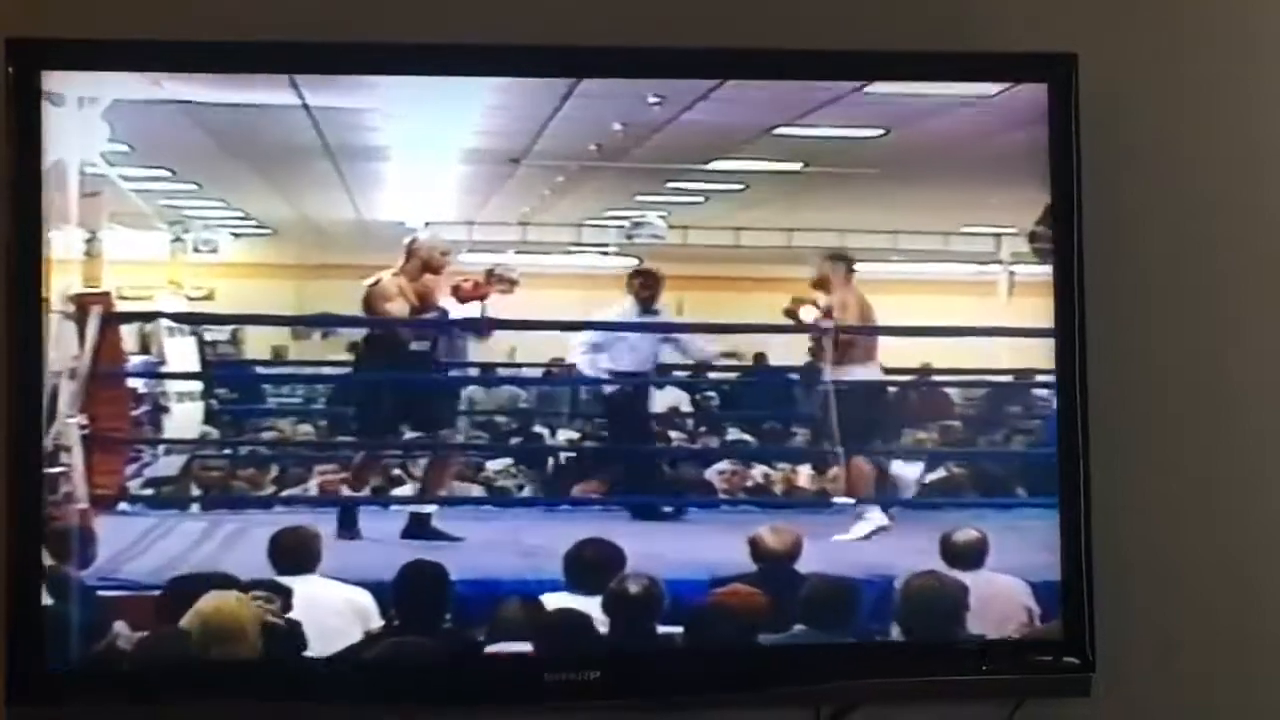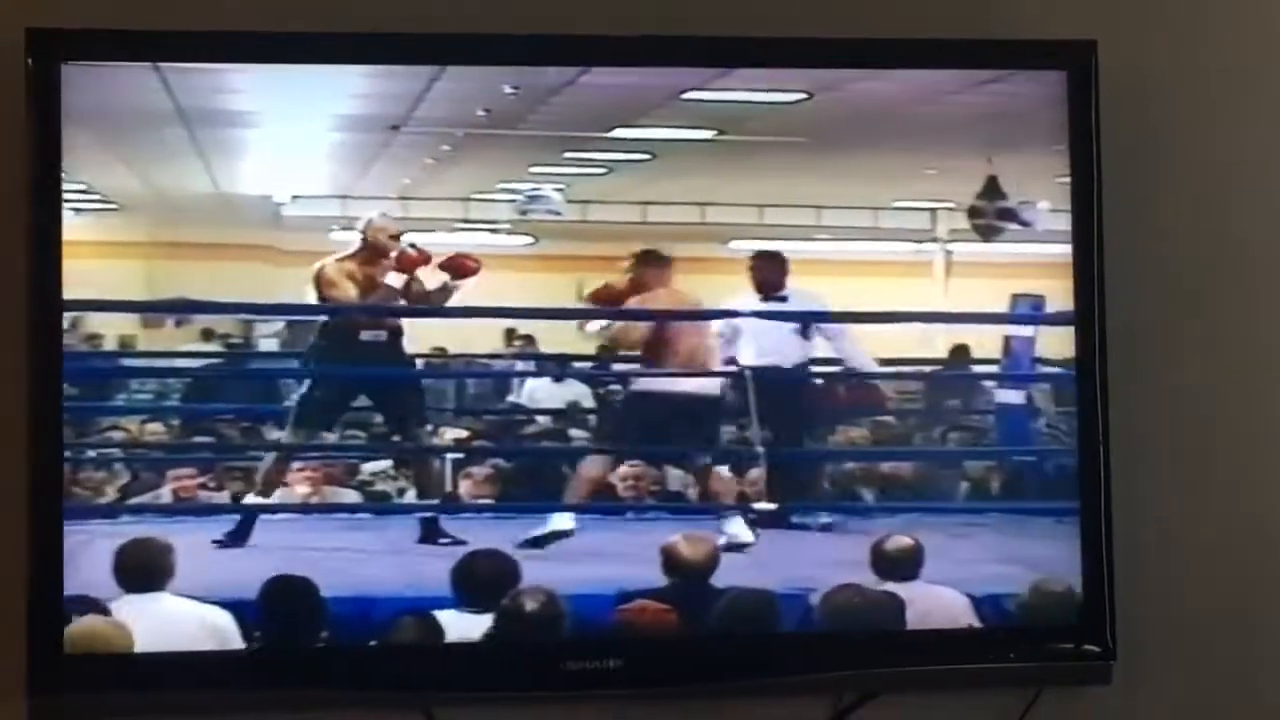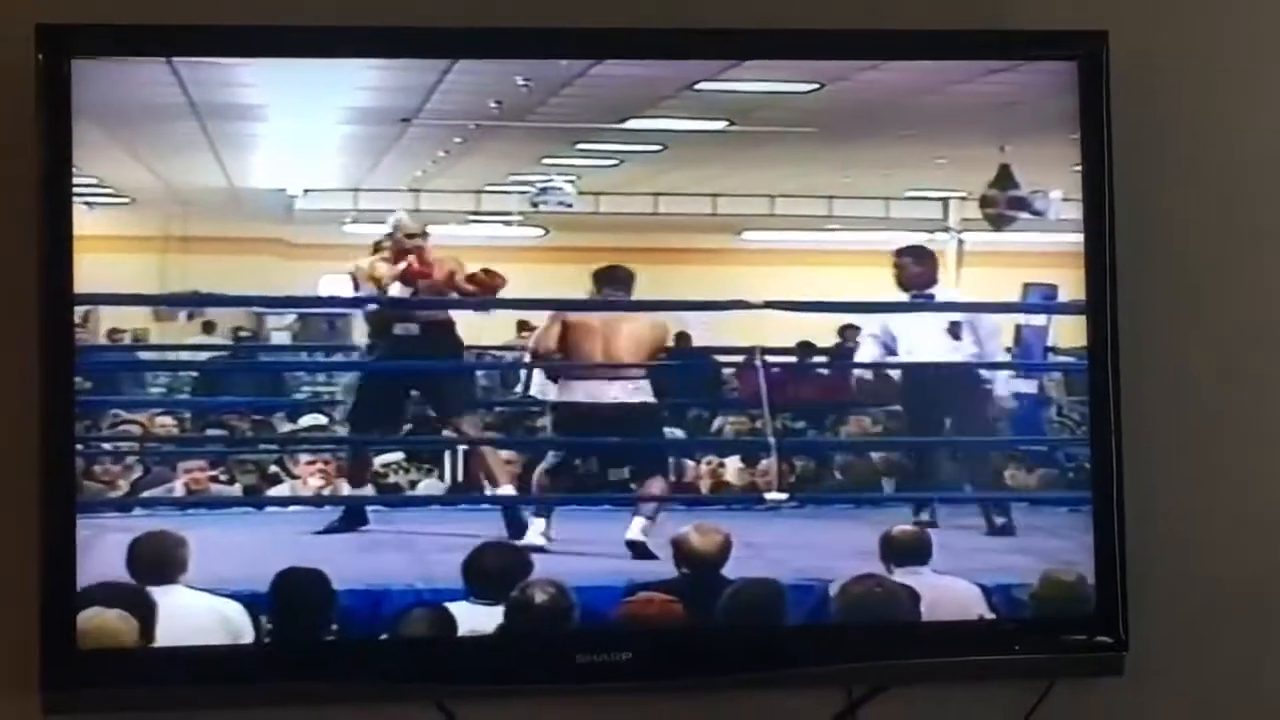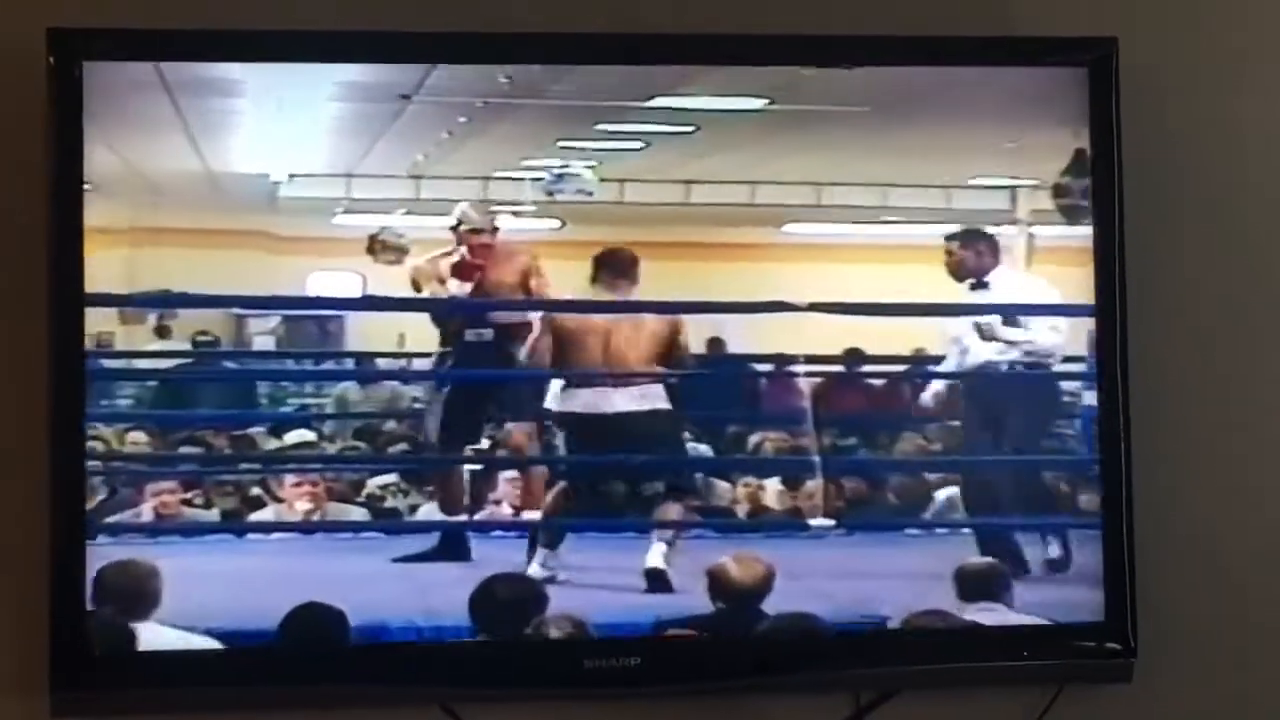
dt=0.7s
person 1, frame 1
left shoulder: (434, 283)
right shoulder: (383, 286)
left elbow: (440, 330)
right elbow: (407, 328)
right wrist: (445, 305)
left hip: (426, 367)
right hip: (390, 369)
left ankle: (419, 521)
right ankle: (347, 515)
person 1, frame 2
left shoulder: (394, 266)
right shoulder: (332, 269)
left elbow: (427, 305)
right elbow: (358, 312)
left wrist: (452, 280)
right wrist: (397, 278)
left hip: (387, 355)
right hip: (339, 356)
left knee: (418, 438)
right knee: (296, 439)
left ankle: (431, 525)
person 1, frame 3
left shoulder: (446, 264)
right shoulder: (367, 270)
left elbow: (476, 300)
right elbow: (374, 316)
left wrist: (485, 289)
right wrist: (401, 286)
left hip: (440, 350)
right hip: (390, 353)
left knee: (469, 427)
right knee: (362, 432)
left ankle: (512, 511)
right ankle: (354, 511)
person 1, frame 4
left shoulder: (521, 259)
right shoulder: (432, 269)
right elbow: (443, 319)
left wrist: (534, 340)
right wrist: (460, 281)
left hip: (512, 357)
right hip: (464, 358)
left knee: (520, 439)
right knee: (446, 448)
right ankle: (453, 539)
person 2, frame 1
left shoulder: (846, 298)
right shoulder: (843, 301)
left elbow: (846, 333)
right elbow: (826, 346)
left wrist: (814, 318)
right wrist: (808, 319)
left hip: (852, 382)
right hip: (863, 381)
left knee: (851, 451)
right knee: (853, 450)
person 2, frame 2
left shoulder: (643, 303)
right shoulder: (690, 303)
left elbow: (631, 337)
left wrist: (602, 327)
left hip: (662, 389)
right hip: (704, 391)
left knee: (602, 452)
right knee: (703, 465)
left ankle: (563, 519)
right ankle: (736, 527)
person 2, frame 3
left shoulder: (567, 313)
right shoulder: (654, 323)
left elbow: (540, 350)
left wrist: (561, 360)
left hip: (577, 399)
right hip: (632, 400)
left knee: (555, 467)
right knee: (654, 474)
left ankle: (537, 530)
right ankle: (638, 530)
person 2, frame 4
left shoulder: (562, 314)
right shoulder: (664, 317)
left elbow: (539, 365)
right elbow: (683, 364)
left hip: (584, 408)
right hip: (644, 408)
left knee: (574, 486)
right knee: (672, 492)
left ankle: (541, 562)
right ankle: (658, 555)
person 3, frame 1
left shoulder: (659, 319)
right shoulder: (616, 317)
left elbow: (686, 344)
right elbow: (580, 348)
left wrist: (717, 354)
right wrist: (604, 380)
left hip: (639, 385)
right hip: (621, 386)
right knee: (638, 441)
person 3, frame 2
left shoulder: (808, 304)
right shoulder: (739, 307)
left elbow: (840, 338)
right elbow: (720, 342)
left wrist: (870, 369)
left hip: (793, 381)
right hip: (756, 382)
left knee: (791, 442)
person 3, frame 3
right shoulder: (894, 310)
left elbow: (991, 345)
right elbow: (873, 340)
right wrist: (863, 364)
left hip: (962, 379)
right hip: (919, 382)
right knee: (922, 447)
left ankle: (997, 514)
right ankle: (924, 509)
person 3, frame 4
left shoulder: (1030, 288)
right shoulder: (967, 300)
left elbow: (1053, 342)
right elbow: (959, 351)
left wrist: (1003, 334)
right wrist: (937, 386)
left hip: (1027, 386)
right hip: (981, 389)
left knee: (1019, 467)
right knee: (977, 476)
left ankle: (1053, 533)
right ankle: (1005, 556)
